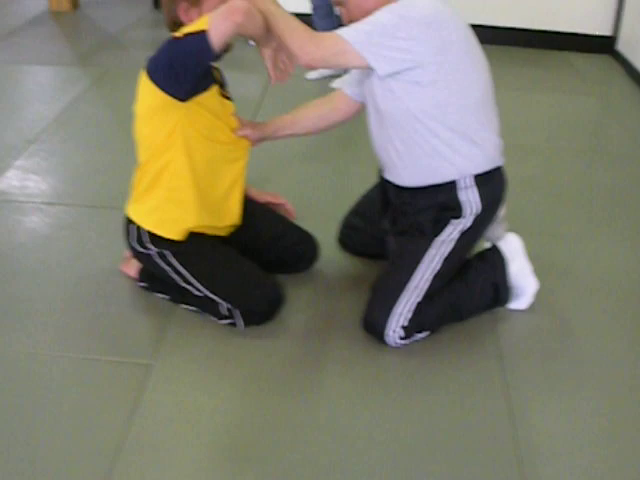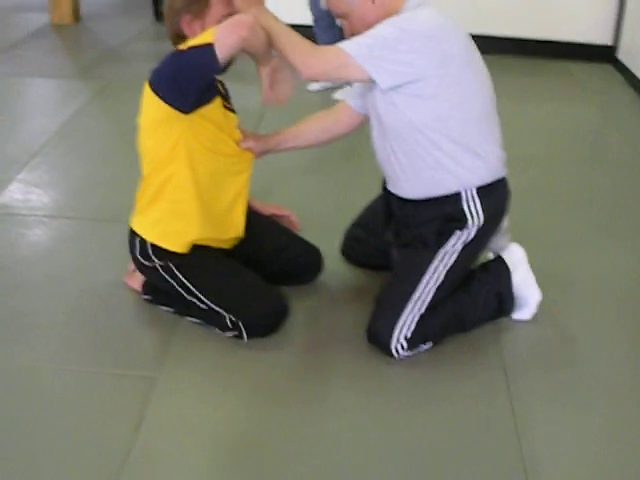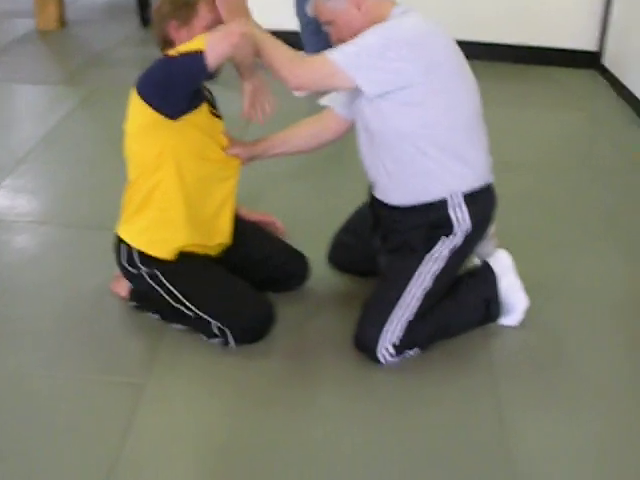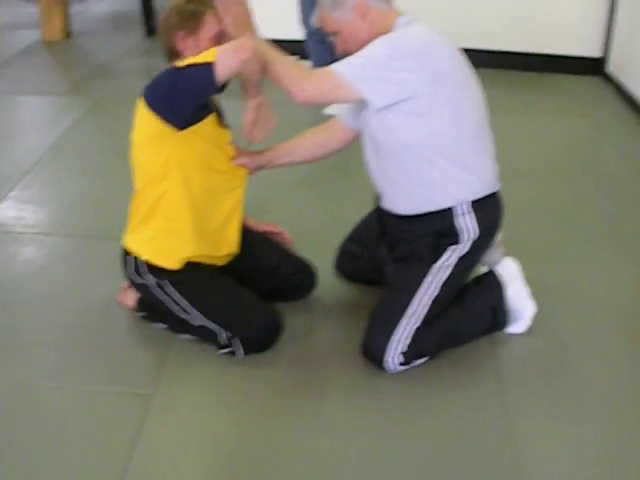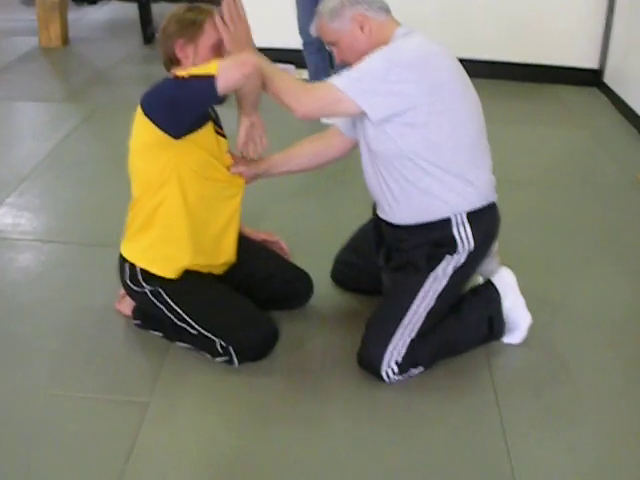
dt=0.1s
person 1, frame 1
right shoulder: (391, 31)
left elbow: (311, 51)
right elbow: (339, 104)
right wrist: (265, 130)
left hip: (457, 194)
left knee: (387, 325)
right knee: (355, 237)
left ankle: (498, 271)
person 1, frame 2
left shoulder: (416, 32)
right shoulder: (396, 43)
left elbow: (313, 65)
right elbow: (342, 116)
right wrist: (268, 143)
left hip: (459, 206)
right hip: (413, 194)
left knee: (393, 337)
right knee: (358, 249)
left ankle: (502, 282)
right ankle: (458, 253)
person 1, frame 3
left shoulder: (401, 39)
right shoulder: (382, 48)
left elbow: (301, 74)
right elbow: (329, 122)
right wrist: (255, 149)
left hip: (447, 213)
right hip: (400, 200)
left knee: (379, 343)
right knee: (344, 255)
left ankle: (489, 286)
person 1, frame 4
left shoulder: (407, 50)
right shoulder: (389, 57)
left elbow: (306, 88)
right elbow: (336, 132)
left wrist: (254, 44)
right wrist: (262, 159)
left hip: (453, 220)
right hip: (406, 210)
left knee: (388, 352)
right knee: (351, 264)
left ankle: (496, 295)
right ankle: (451, 268)
person 1, frame 5
left shoulder: (404, 61)
right shoulder: (388, 66)
left elbow: (305, 103)
right elbow: (332, 141)
left wrist: (253, 60)
right wrist: (259, 168)
left hip: (451, 231)
right hip: (404, 220)
left knee: (382, 360)
right knee: (347, 273)
left ankle: (493, 304)
right ankle: (446, 278)
person 2, frame 1
left shoulder: (209, 73)
right shoulder: (170, 63)
left wrist: (248, 194)
right wrist: (268, 42)
left hip: (217, 212)
right hip: (166, 229)
left knee: (301, 251)
right knee: (260, 303)
right ankle: (149, 268)
person 2, frame 2
left shoulder: (212, 87)
right shoulder: (173, 77)
right elbow: (242, 28)
left wrist: (252, 207)
right wrist: (268, 62)
left hip: (220, 225)
right hip: (169, 241)
left knee: (306, 263)
right knee: (264, 316)
right ankle: (152, 281)
person 2, frame 3
left shoulder: (197, 93)
right shoulder: (159, 82)
right elbow: (233, 38)
left wrist: (238, 213)
left hip: (208, 232)
right hip: (157, 249)
left knee: (292, 269)
right knee: (251, 322)
left ankle: (203, 276)
right ankle: (140, 287)
person 2, frame 4
left shoulder: (204, 103)
right shoulder: (166, 92)
right elbow: (242, 52)
left wrist: (245, 223)
right wrist: (255, 96)
left hip: (215, 241)
right hip: (164, 258)
left knee: (298, 279)
right knee: (258, 332)
right ankle: (147, 298)
person 2, frame 5
left shoulder: (202, 112)
right shoulder: (163, 100)
right elbow: (242, 69)
left wrist: (242, 232)
right wrist: (249, 115)
left hip: (211, 250)
right hip: (159, 266)
left knee: (296, 289)
right knee: (255, 340)
left ankle: (203, 294)
right ankle: (143, 306)
